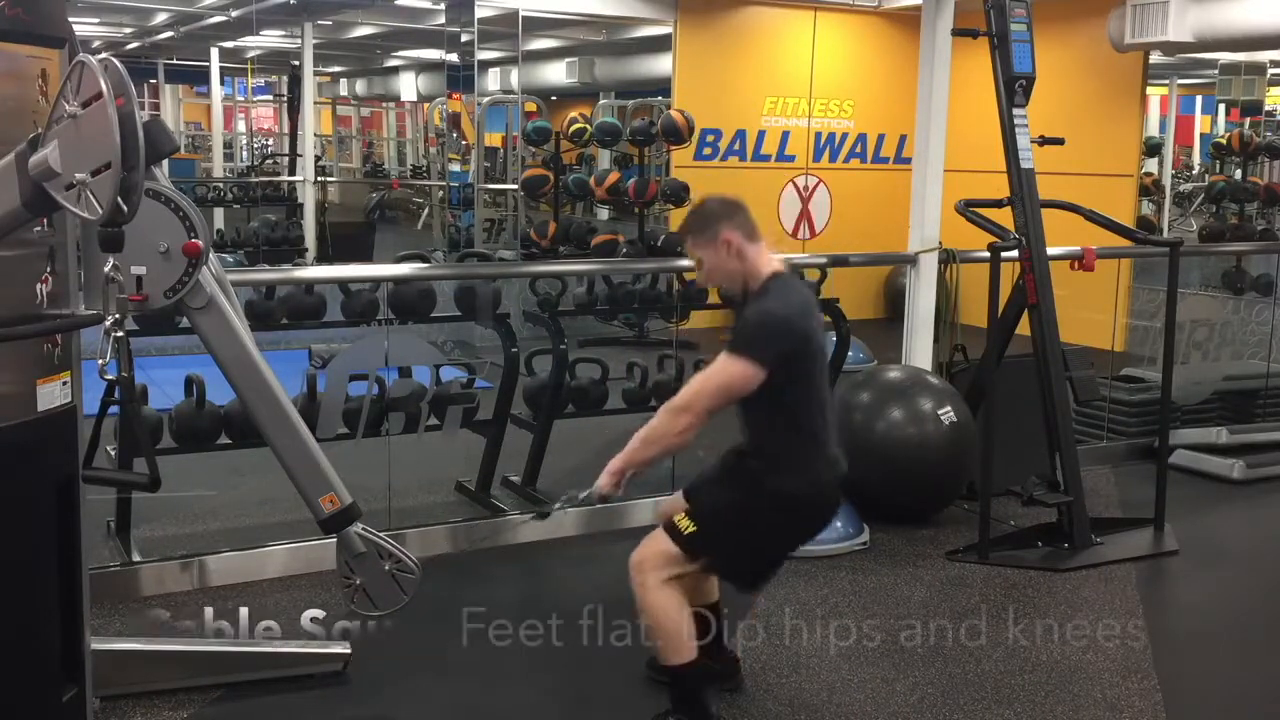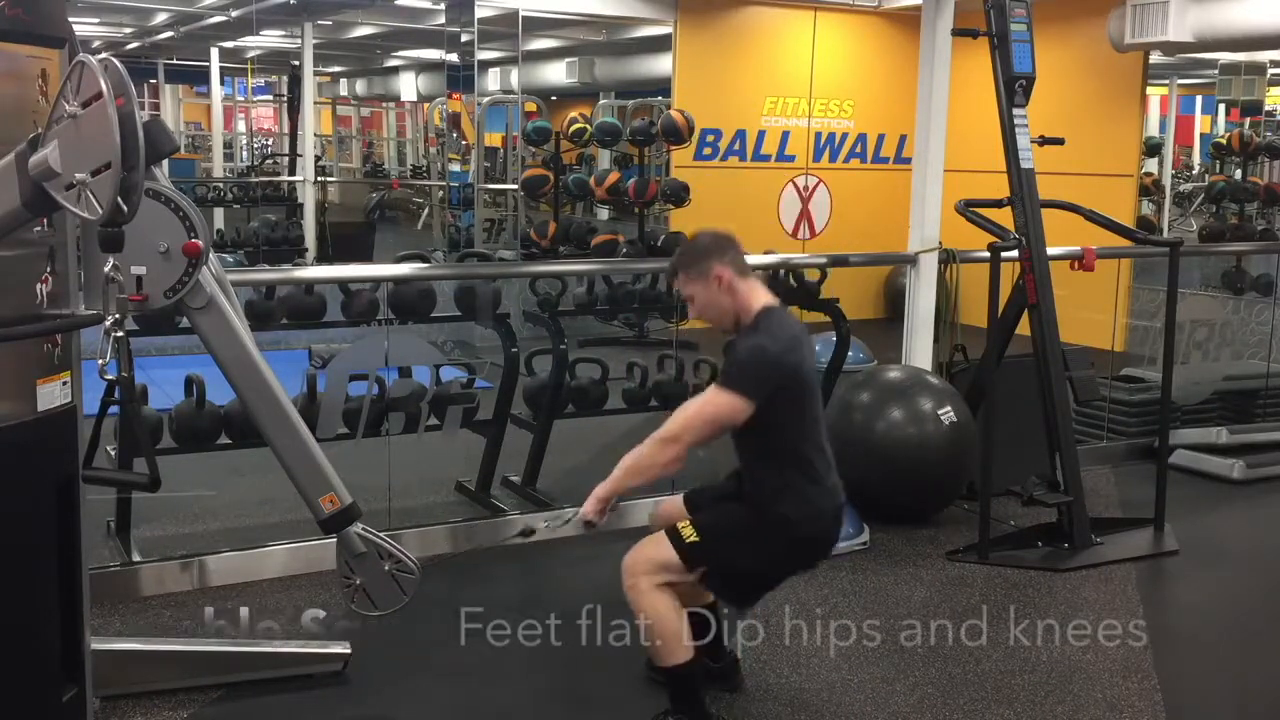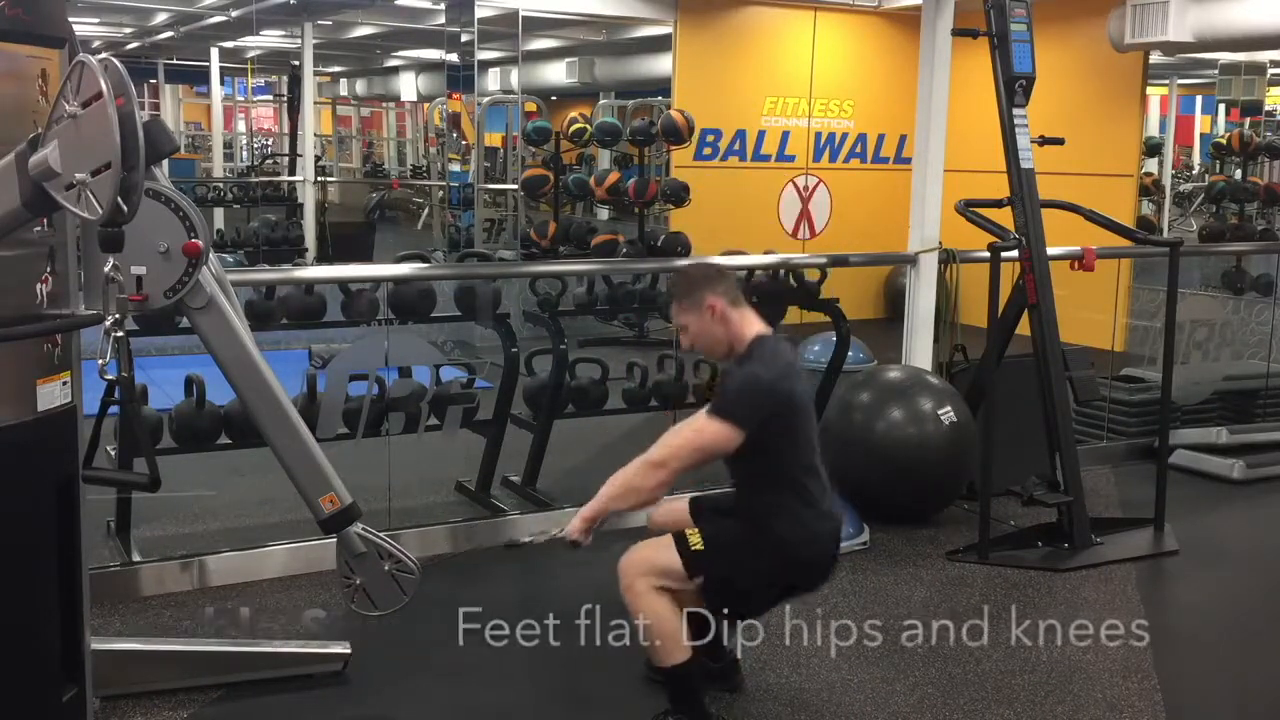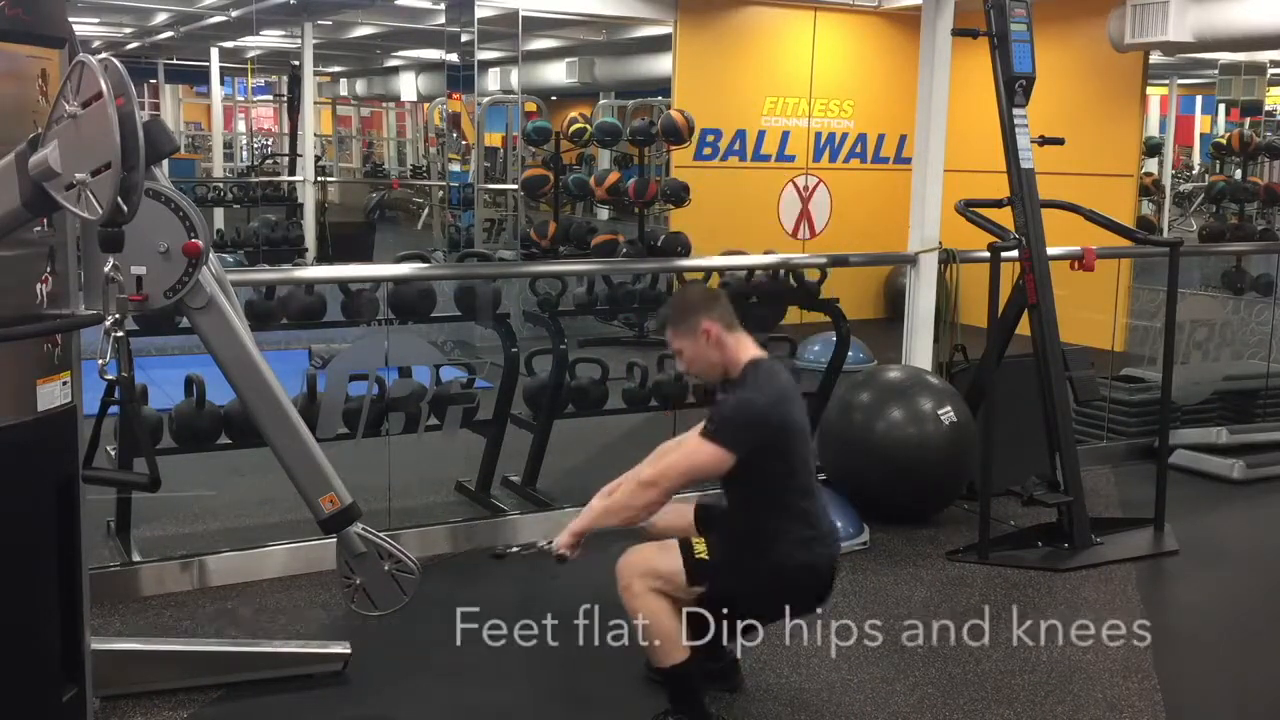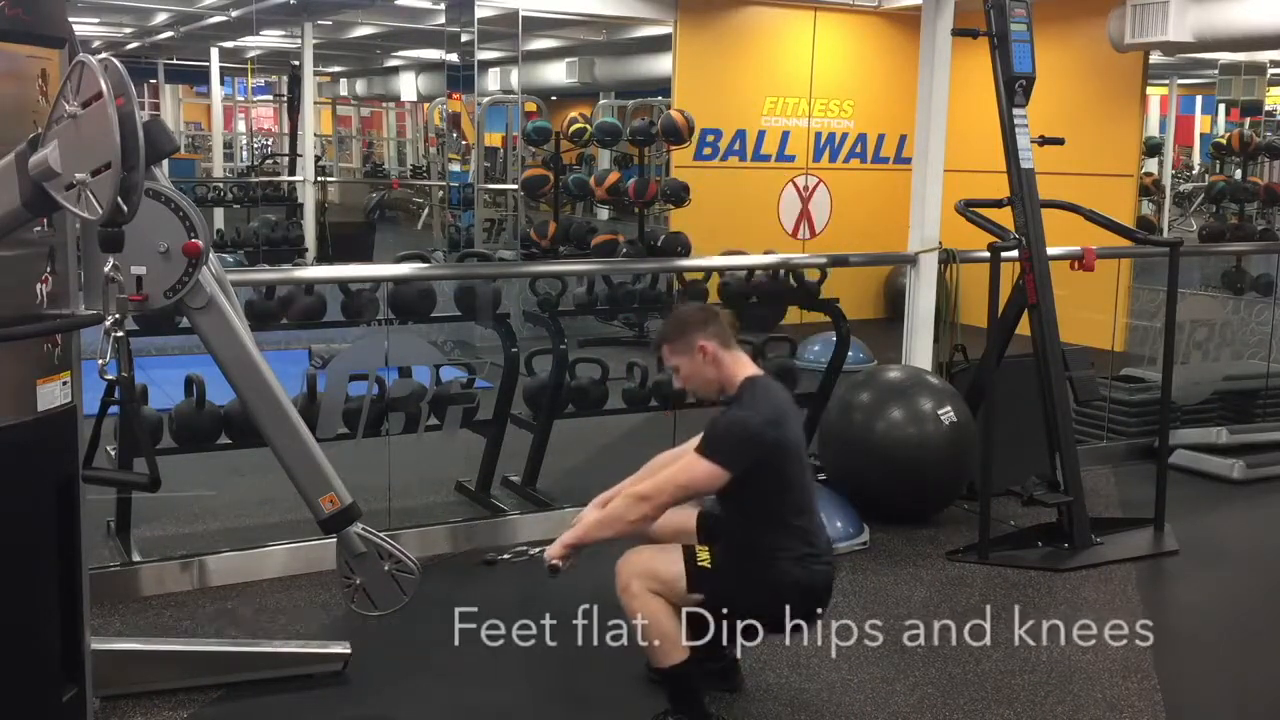
dt=0.1s
person 1, frame 1
left shoulder: (772, 315)
right shoulder: (780, 294)
left elbow: (691, 411)
right elbow: (707, 393)
left wrist: (623, 464)
right wrist: (642, 448)
left hip: (790, 484)
right hip: (781, 464)
left knee: (651, 564)
right knee: (677, 514)
right ankle: (713, 654)
person 1, frame 2
left shoulder: (764, 353)
right shoulder: (772, 329)
left elbow: (676, 442)
right elbow: (700, 410)
left wrist: (606, 491)
right wrist: (629, 466)
left hip: (793, 519)
right hip: (779, 494)
left knee: (641, 567)
right knee: (667, 520)
right ankle: (712, 654)
person 1, frame 3
left shoulder: (757, 381)
right shoulder: (764, 355)
left elbow: (665, 468)
right elbow: (690, 431)
left wrist: (593, 513)
right wrist: (617, 483)
left hip: (793, 543)
right hip: (777, 516)
left knee: (637, 570)
right knee: (665, 522)
right ankle: (712, 656)
person 1, frame 4
left shoulder: (752, 406)
right shoulder: (763, 378)
left elbow: (654, 488)
right elbow: (685, 445)
left wrist: (582, 526)
right wrist: (609, 493)
left hip: (790, 567)
right hip: (777, 536)
left knee: (635, 571)
right knee: (662, 525)
right ankle: (713, 655)
person 1, frame 5
left shoulder: (747, 423)
right shoulder: (757, 395)
left elbow: (648, 502)
right elbow: (679, 458)
left wrist: (574, 538)
right wrist: (601, 503)
left hip: (788, 582)
right hip: (777, 552)
left knee: (634, 573)
right knee: (661, 528)
right ankle: (713, 656)
